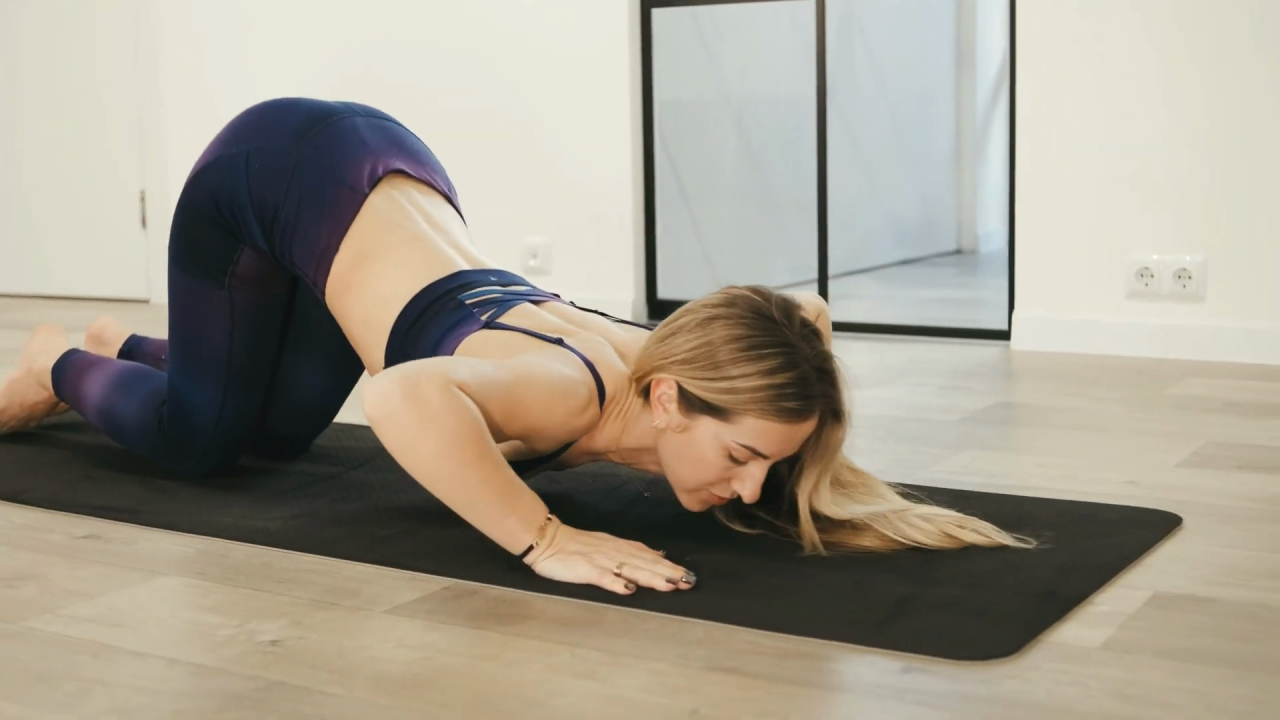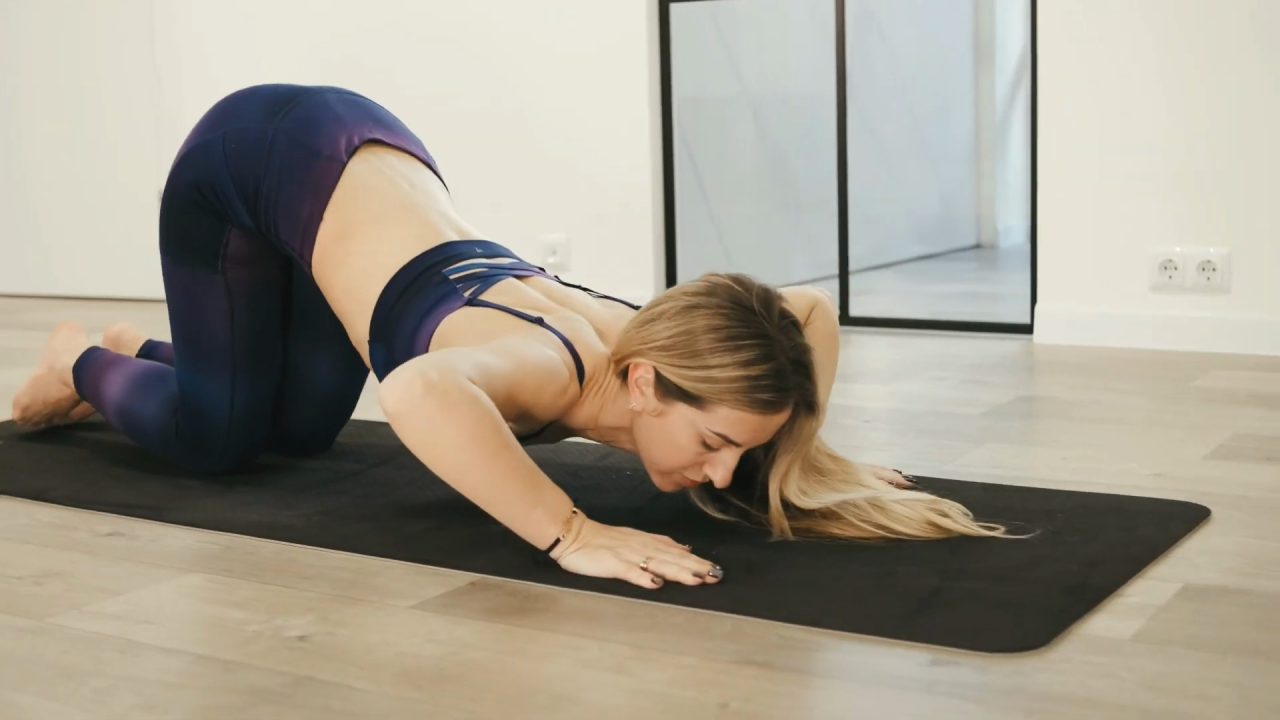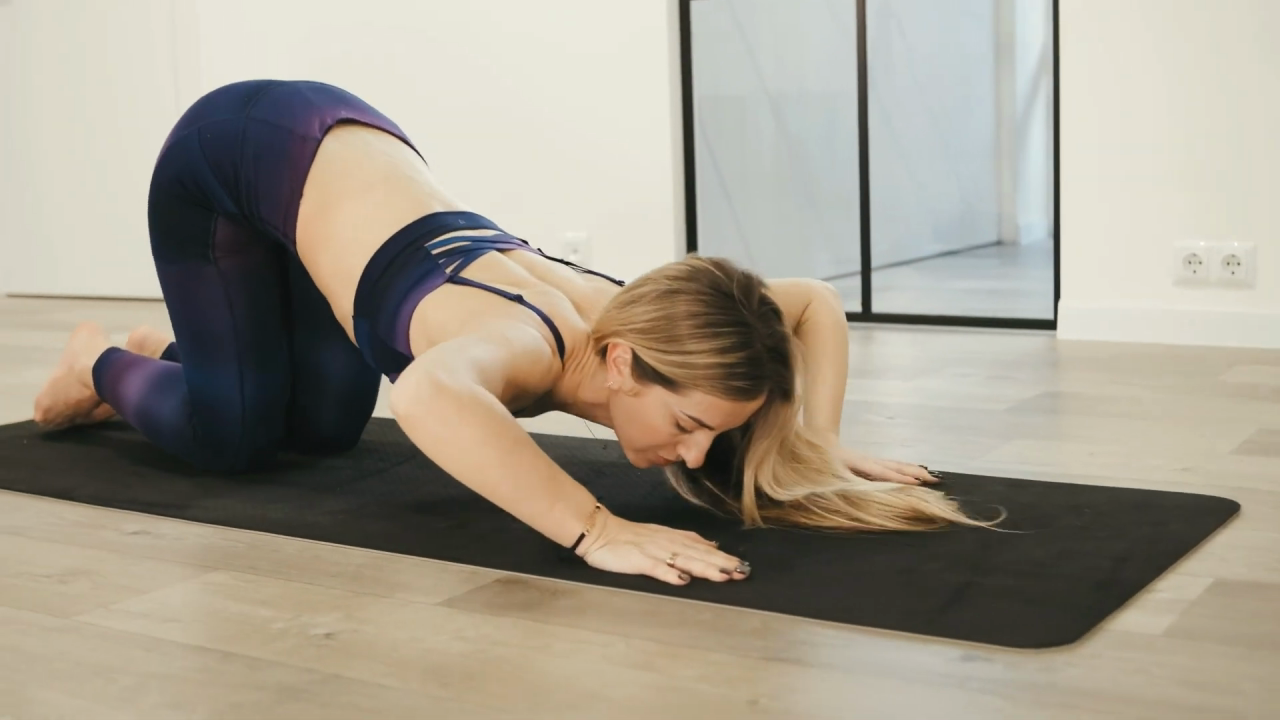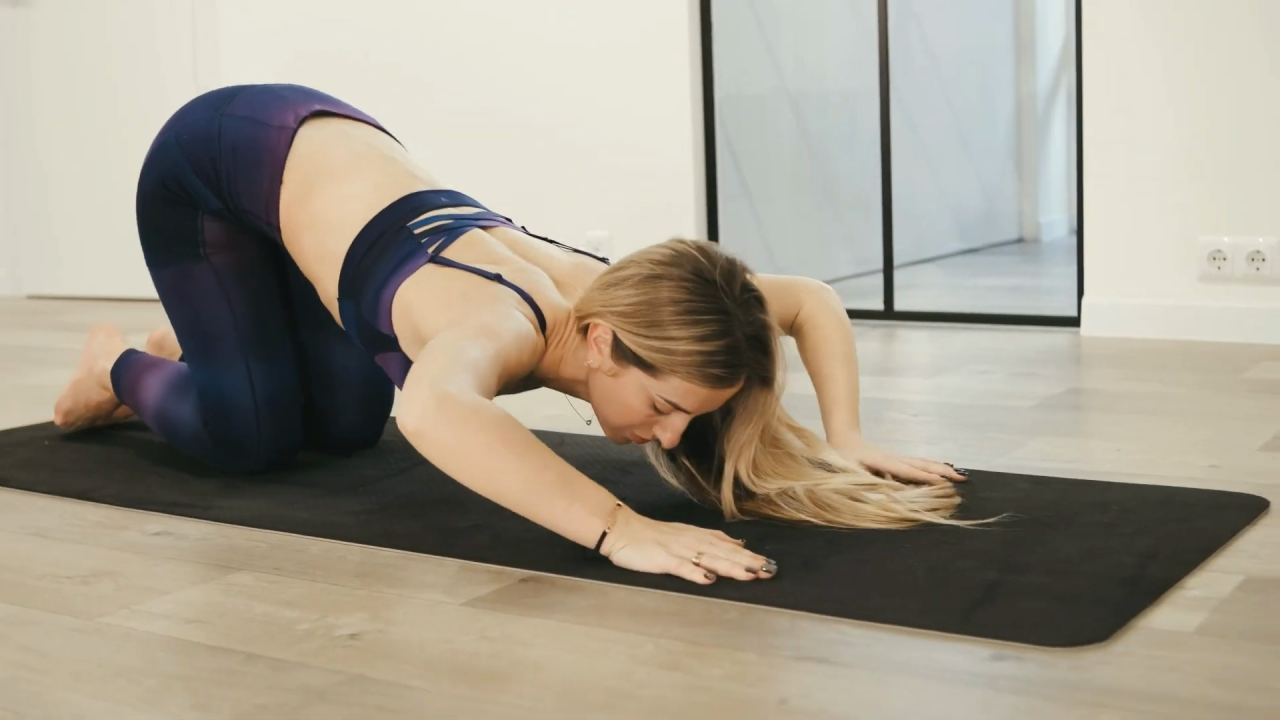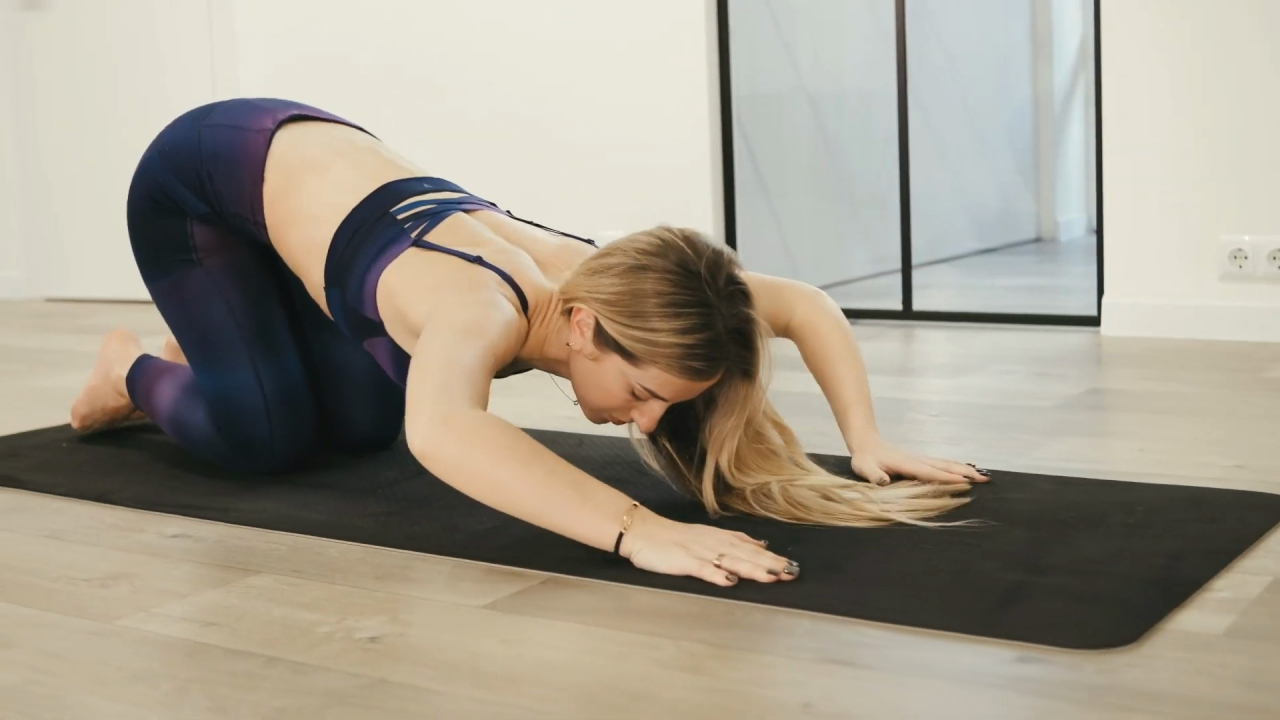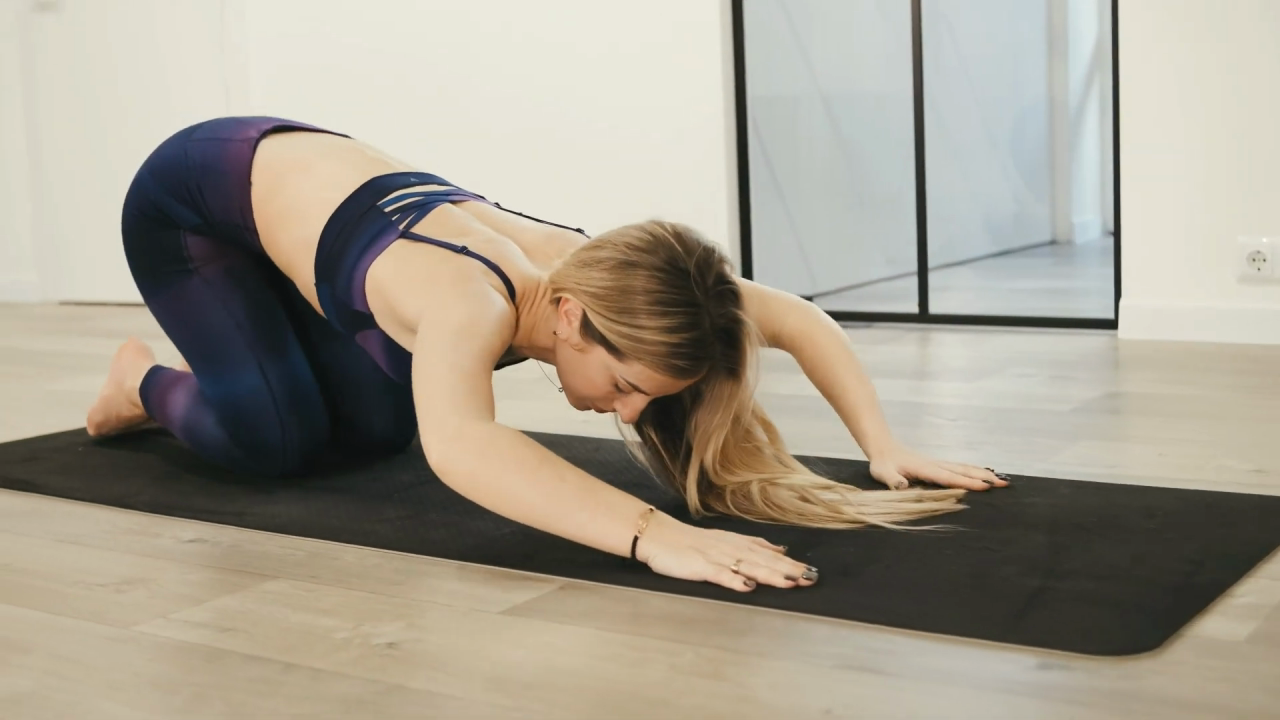
dt=0.2s
person 1, frame 1
left shoulder: (677, 375)
right shoulder: (567, 394)
left elbow: (801, 310)
right elbow: (404, 397)
left wrist: (814, 477)
right wrist: (544, 540)
left hip: (375, 169)
right hip: (272, 170)
left knee: (279, 432)
right knee: (199, 438)
left ankle: (124, 346)
person 1, frame 2
left shoulder: (654, 347)
right shoulder: (545, 371)
left elbow: (811, 303)
right elbow: (419, 394)
left wrist: (804, 460)
right wrist: (569, 534)
left hip: (355, 151)
right hip: (252, 156)
left knee: (298, 429)
right knee: (215, 435)
left ankle: (143, 349)
right ankle: (84, 363)
person 1, frame 3
left shoulder: (638, 327)
right shoulder: (522, 345)
left elbow: (815, 300)
right elbow: (430, 396)
left wrist: (822, 448)
right wrist: (594, 530)
left hip: (338, 143)
right hip: (230, 152)
left knee: (325, 427)
right knee: (233, 434)
left ankle: (164, 352)
right ankle: (104, 366)
person 1, frame 4
left shoulder: (620, 303)
right shoulder: (504, 328)
left elbow: (812, 300)
right elbow: (434, 410)
left wrist: (841, 445)
right wrist: (616, 528)
left hip: (326, 145)
right hip: (213, 160)
left knee: (345, 426)
right knee: (252, 436)
left ankle: (185, 354)
right ankle: (121, 368)
person 1, frame 5
left shoulder: (610, 289)
right shoulder: (486, 311)
left elbow: (806, 306)
right elbow: (439, 429)
left wrist: (866, 443)
right wrist: (634, 529)
left hip: (317, 160)
right hip: (201, 174)
left knee: (360, 424)
right knee: (265, 435)
left ankle: (201, 359)
right ankle: (137, 374)
person 1, frame 6
left shoulder: (598, 278)
right shoulder: (473, 302)
left elbow: (796, 318)
right elbow: (458, 445)
left wrist: (883, 447)
right wrist: (652, 532)
left hip: (303, 181)
right hip: (192, 195)
left knee: (377, 428)
right knee: (276, 437)
left ankle: (212, 370)
right ankle: (150, 383)
